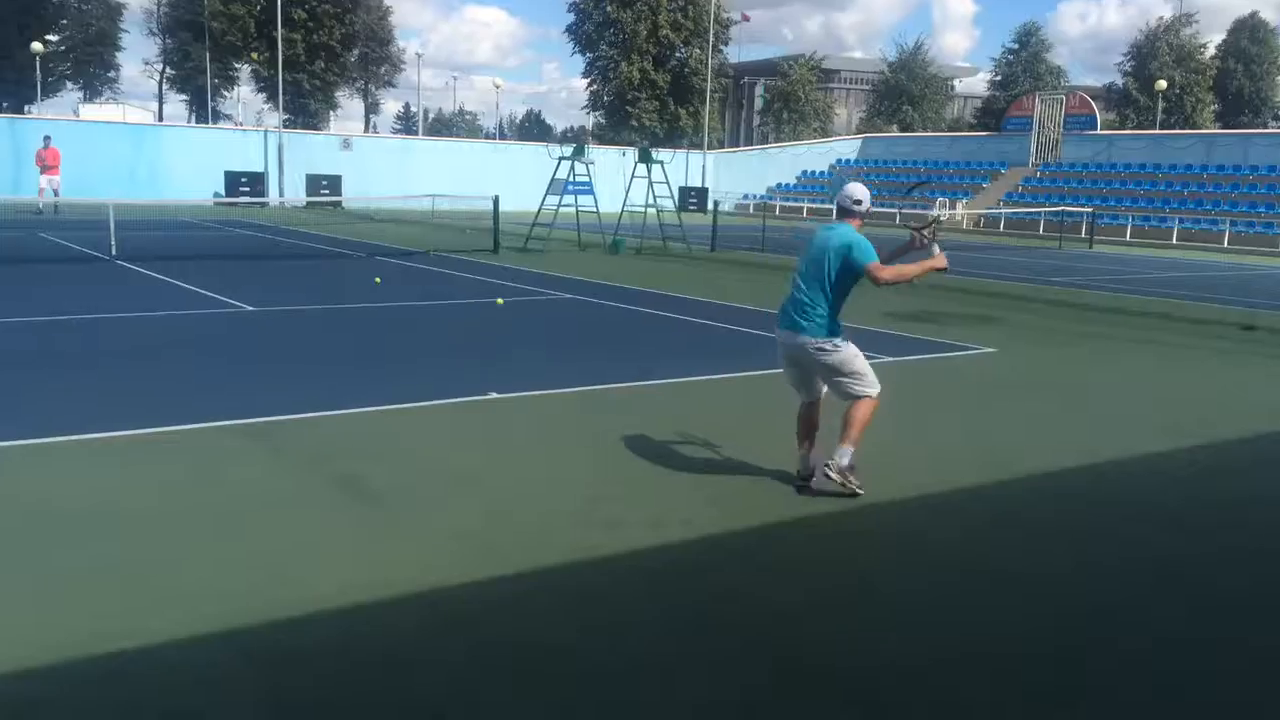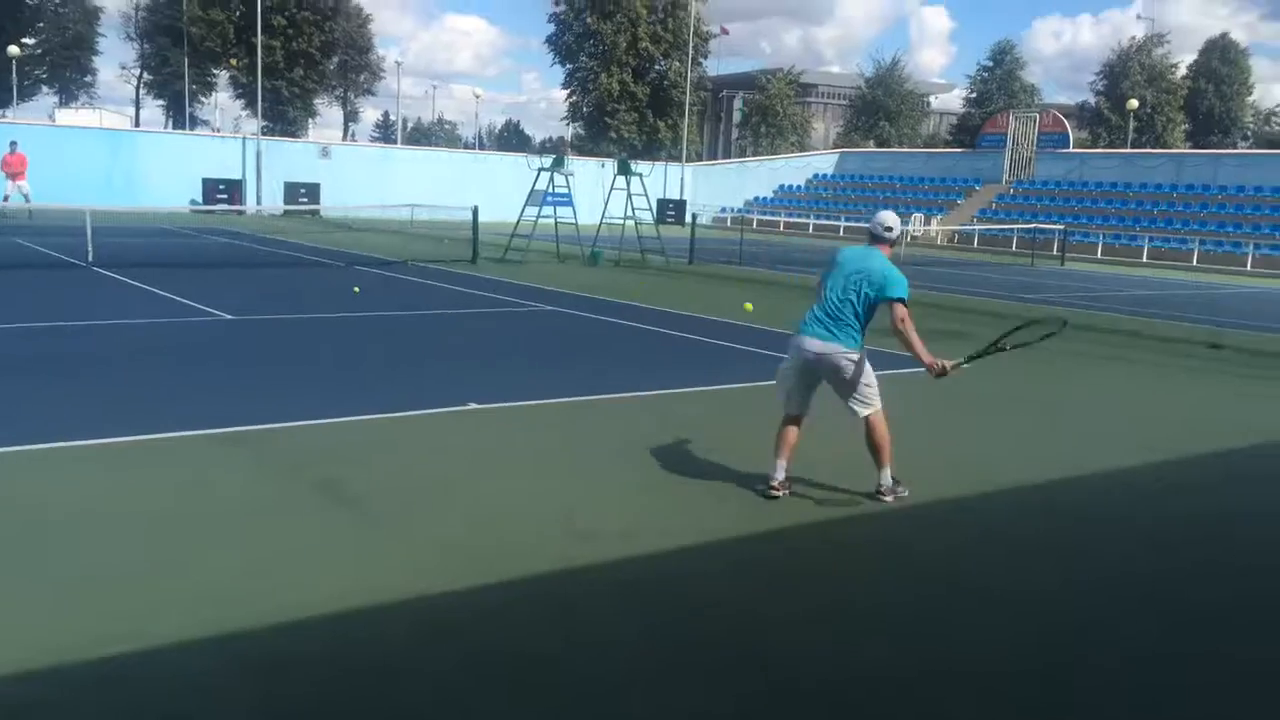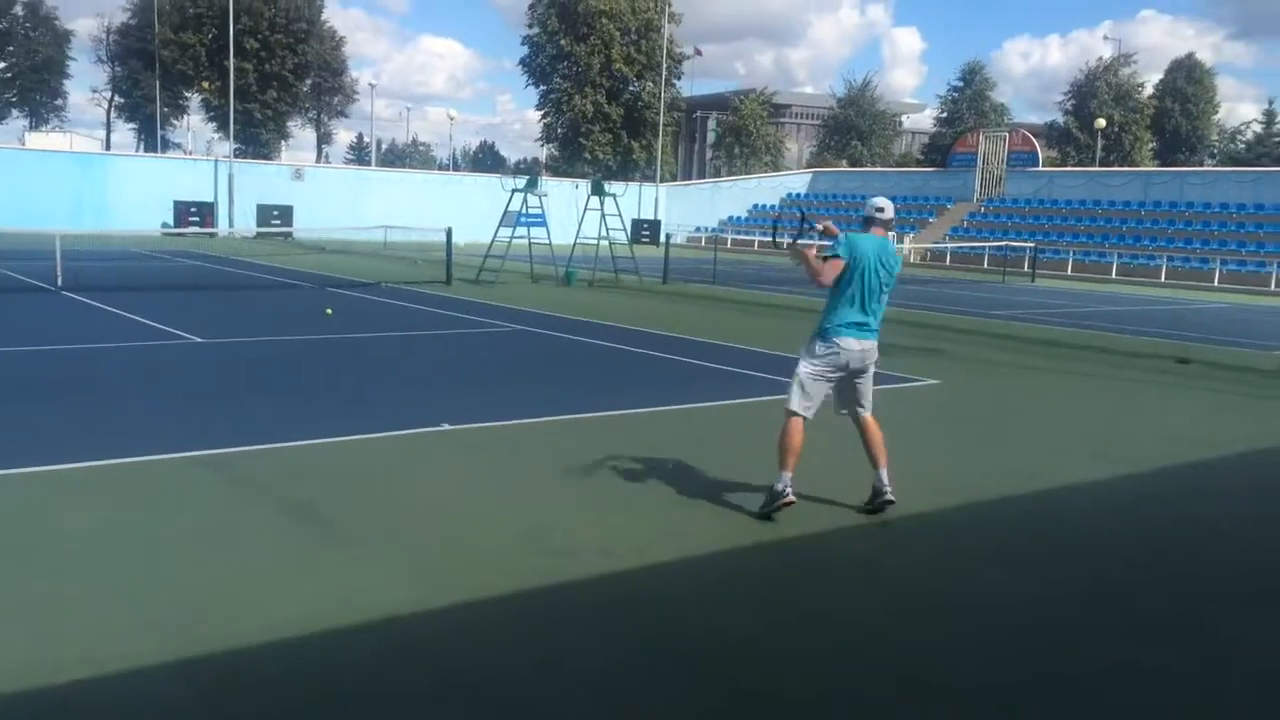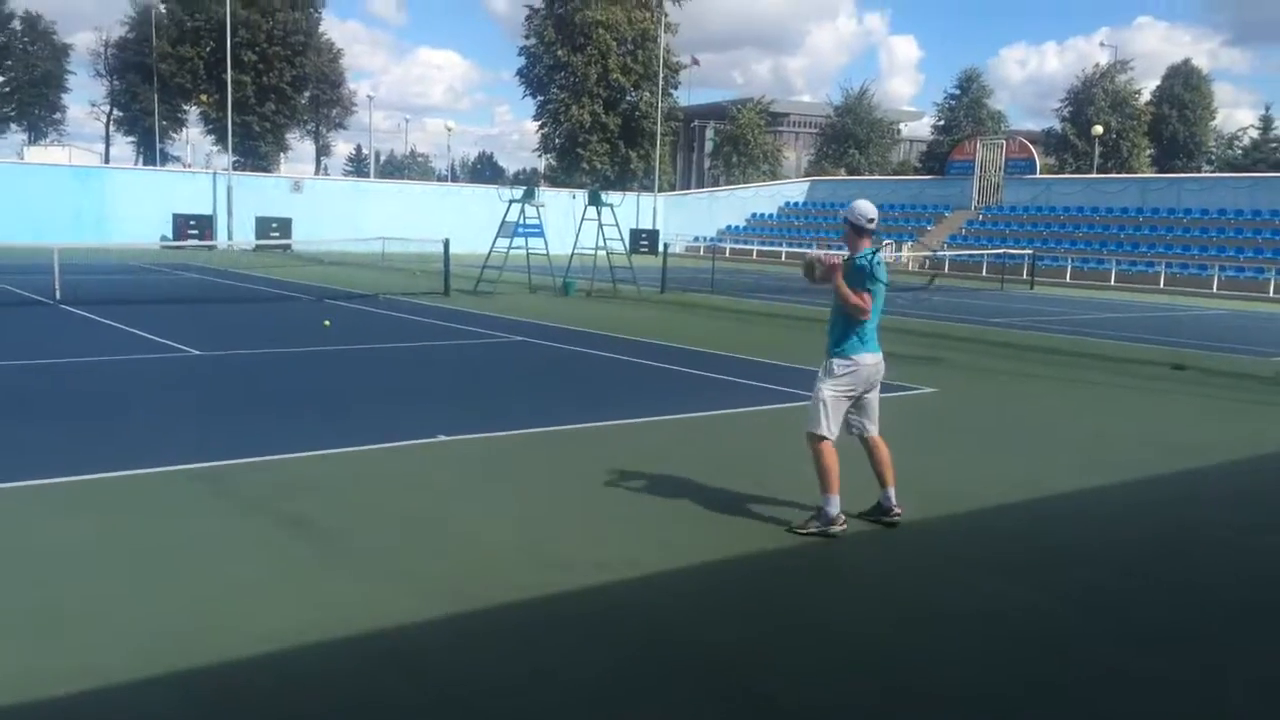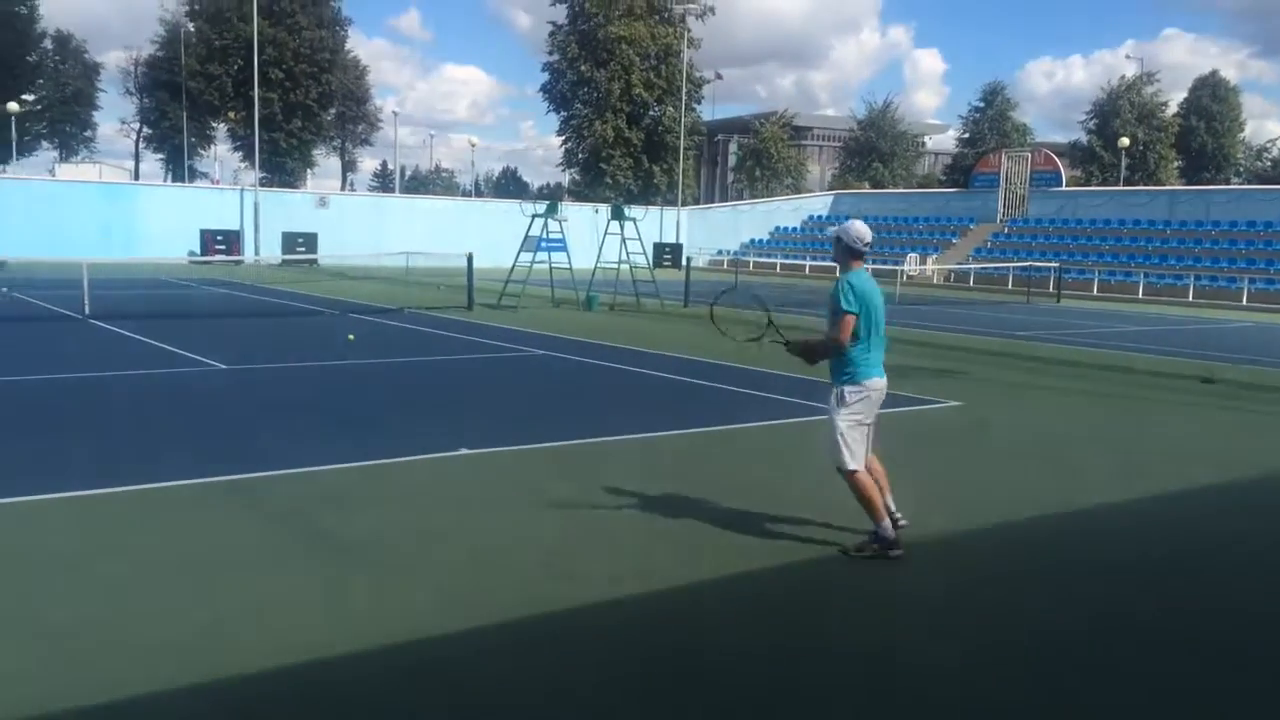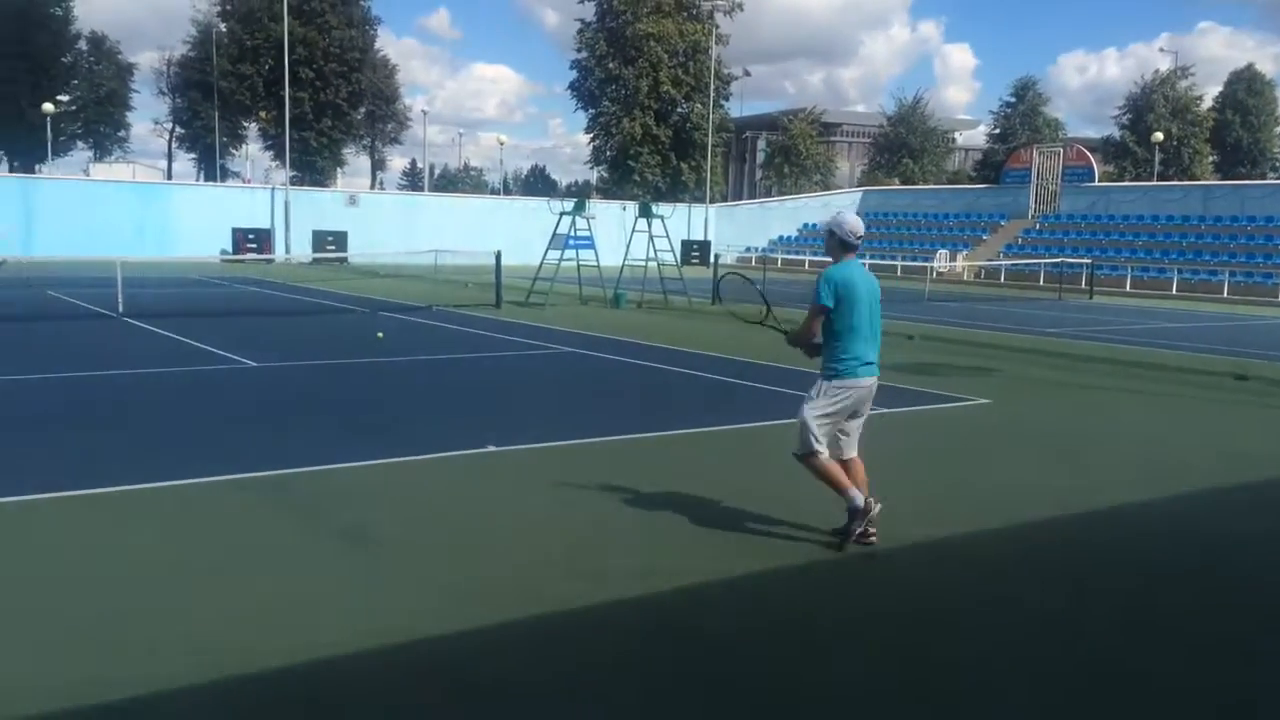
dt=0.3s
person 1, frame 1
left shoulder: (825, 234)
right shoulder: (854, 241)
left elbow: (871, 264)
right elbow: (881, 276)
left wrist: (907, 247)
right wrist: (930, 264)
left hip: (787, 334)
right hip: (821, 338)
left knee: (811, 399)
right knee: (867, 395)
left ankle: (806, 468)
right ankle: (840, 463)
person 1, frame 2
left shoulder: (843, 255)
right shoulder: (893, 276)
right elbow: (900, 319)
right wrist: (925, 358)
left hip: (804, 342)
right hip: (842, 352)
left knee: (794, 414)
right knee: (872, 413)
left ankle: (778, 478)
right ankle: (886, 483)
person 1, frame 3
left shoulder: (851, 240)
right shoulder: (893, 254)
left elbow: (824, 279)
left wrist: (805, 255)
right wrist: (837, 236)
left hip: (832, 341)
right hip: (866, 345)
left knee: (795, 414)
right knee: (864, 416)
left ankle: (783, 488)
right ankle: (883, 487)
person 1, frame 4
left shoulder: (864, 262)
right shoulder: (872, 258)
left elbow: (861, 310)
left wrist: (836, 276)
right wrist: (830, 268)
left hip: (846, 361)
right hip: (869, 359)
left knee: (818, 436)
right knee: (870, 434)
left ankle: (831, 513)
right ankle: (889, 504)
person 1, frame 5
left shoulder: (848, 283)
right shoulder: (868, 282)
left elbow: (841, 339)
left wrist: (808, 346)
right wrist: (818, 350)
left hip: (854, 385)
right hip: (873, 379)
left knee: (848, 466)
right knee: (862, 455)
left ankle: (886, 537)
right ankle: (891, 514)
person 1, frame 6
left shoulder: (831, 276)
right shoulder: (870, 279)
left elbow: (810, 332)
left wrist: (795, 339)
right wrist: (820, 345)
left hip: (842, 378)
right hip: (868, 375)
left knee: (809, 451)
right knee: (845, 452)
left ankle: (860, 504)
right ankle: (864, 523)
